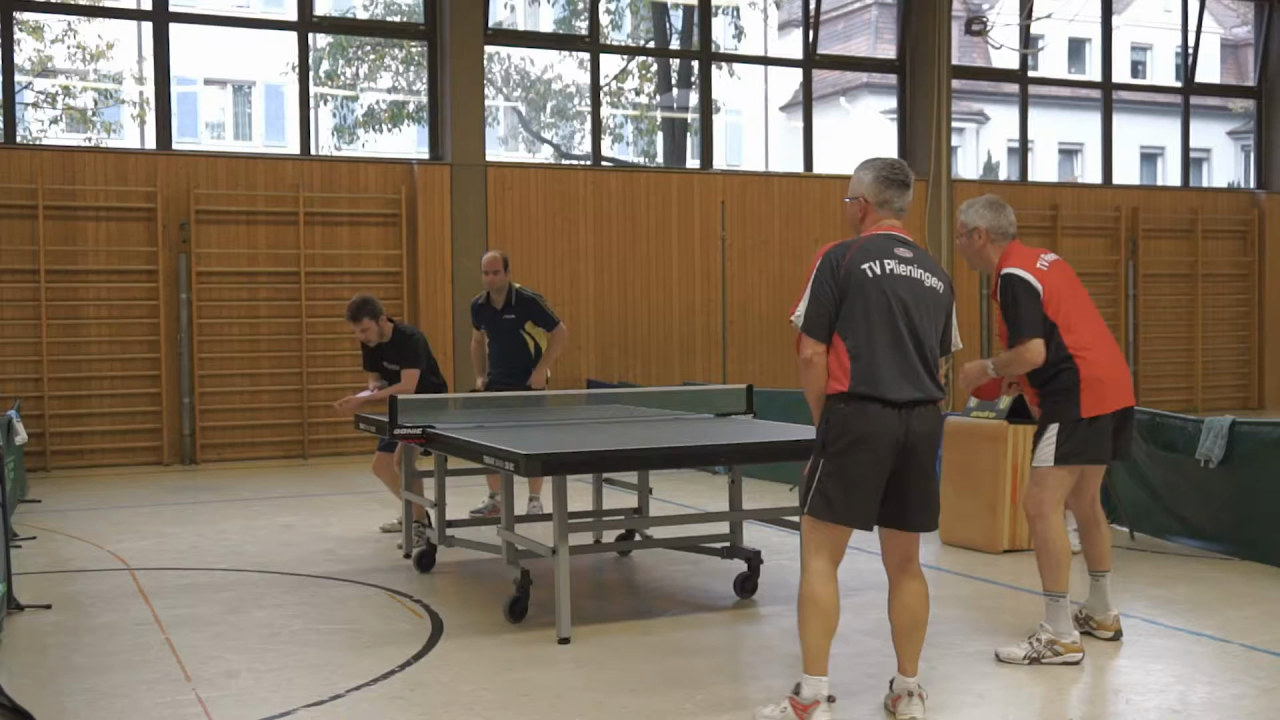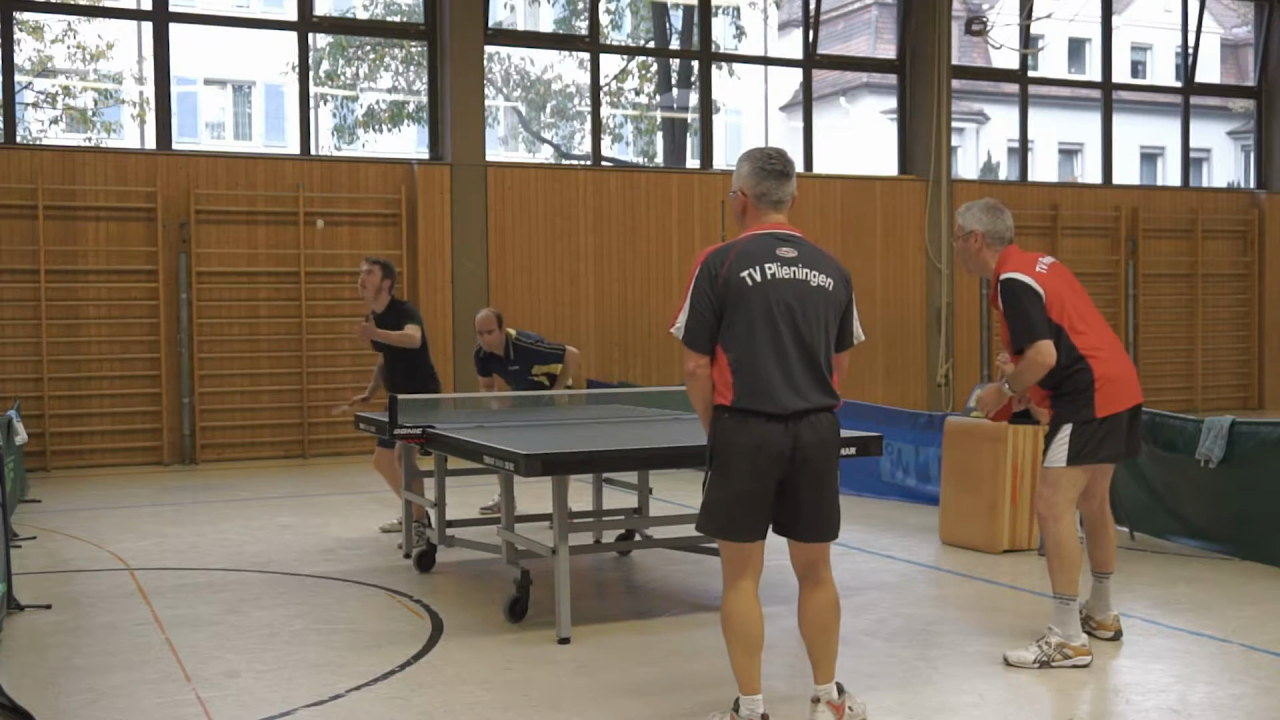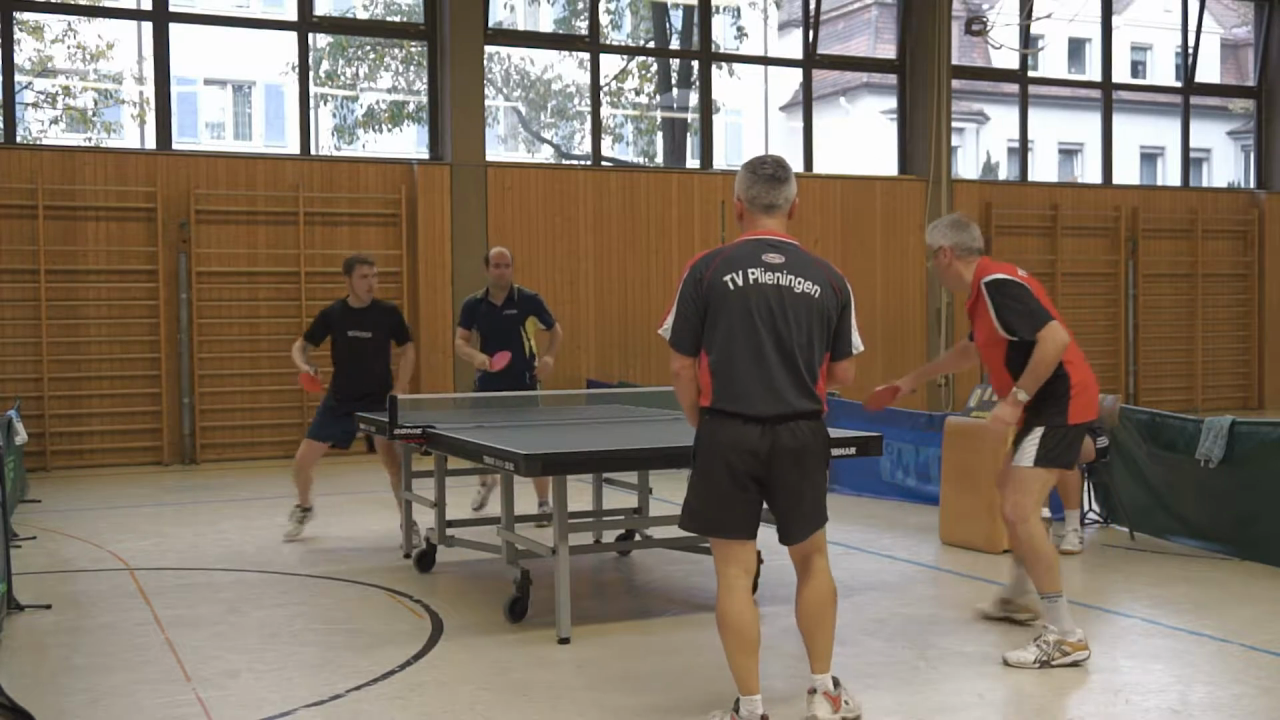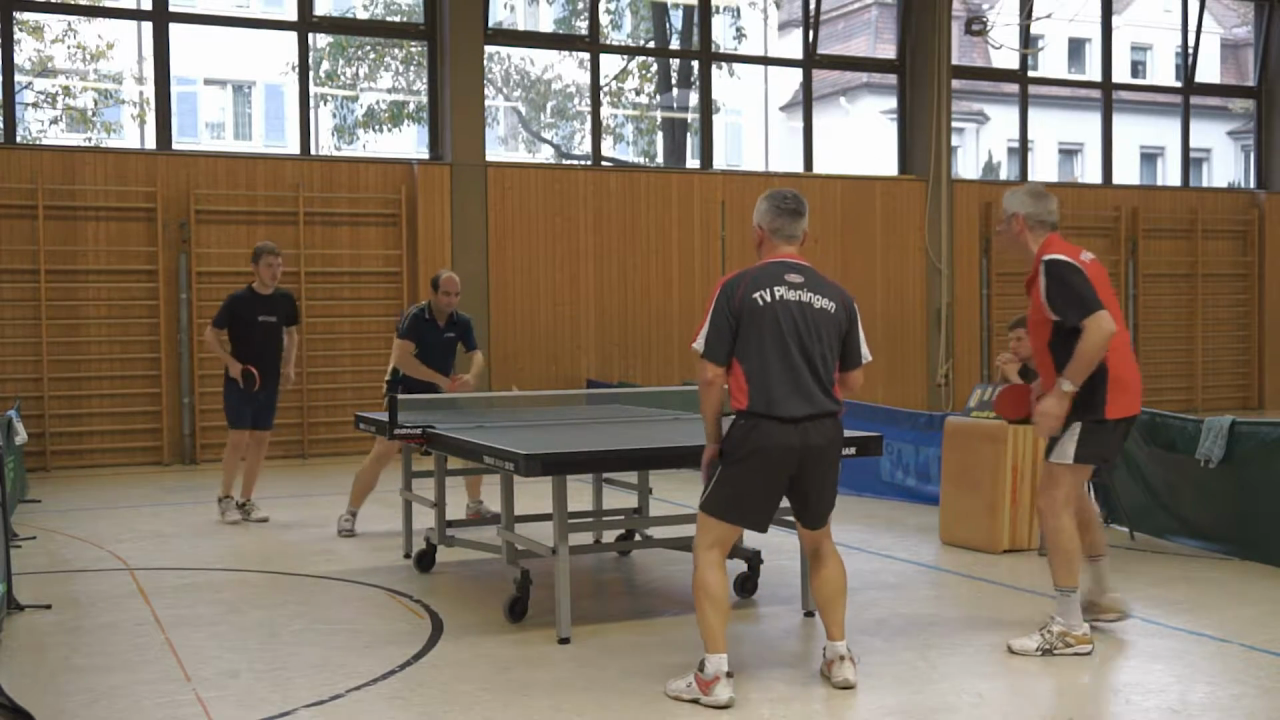
dt=1s
person 1, frame 1
left shoulder: (840, 259)
right shoulder: (935, 274)
left elbow: (812, 354)
left wrist: (824, 421)
left hip: (860, 418)
right hip: (920, 424)
left knee: (819, 557)
right knee: (905, 564)
person 1, frame 2
left shoulder: (721, 264)
right shoulder: (832, 271)
left elbow: (696, 367)
right elbow: (839, 362)
left wrist: (714, 430)
left hip: (747, 432)
right hip: (816, 432)
left knee: (741, 577)
right knee: (815, 572)
person 1, frame 3
left shoulder: (708, 270)
right shoulder: (828, 279)
left elbow: (682, 367)
right elbow: (844, 375)
left wrist: (701, 430)
left hip: (729, 435)
right hip: (800, 436)
left knee: (735, 574)
right knee: (812, 561)
person 1, frame 4
left shoulder: (737, 289)
right shoulder: (837, 297)
left elbow: (710, 376)
right elbow: (853, 381)
left wrist: (712, 440)
left hip: (759, 435)
right hip: (822, 436)
left knee: (710, 548)
right knee: (819, 545)
left ankle: (714, 674)
right ankle: (839, 655)
person 2, frame 1
left shoulder: (1013, 276)
right shoulder: (1042, 260)
left elbow: (1032, 353)
left wrist: (987, 369)
right wrist: (1009, 368)
left hip: (1080, 398)
right hip: (1111, 387)
left knee: (1042, 506)
right knee: (1083, 501)
left ankle: (1059, 636)
right ankle: (1101, 614)
person 2, frame 2
left shoulder: (1012, 281)
right shoulder: (1036, 263)
left elbow: (1043, 355)
left wrist: (1003, 390)
right wrist: (1021, 385)
left hip: (1089, 398)
right hip: (1116, 386)
left knee: (1052, 507)
right knee: (1091, 502)
left ankle: (1068, 639)
right ankle: (1101, 614)
person 2, frame 3
left shoulder: (997, 285)
right shoulder: (984, 285)
left elbow: (1056, 337)
right elbow: (972, 348)
left wrist: (1015, 400)
right wrist: (911, 379)
left hip: (1058, 404)
right hip: (1049, 404)
left knee: (1020, 512)
right knee: (1012, 495)
left ankle: (1064, 636)
right ankle: (1018, 596)
person 2, frame 4
left shoulder: (1056, 265)
right shoulder: (1066, 257)
left elbow: (1102, 328)
left wrist: (1061, 391)
right wrist: (1052, 381)
left hip: (1094, 403)
right hip: (1096, 399)
left knee: (1051, 504)
right knee: (1069, 495)
left ankle: (1070, 629)
right ankle: (1100, 595)
person 3, frame 1
left shoulder: (410, 338)
right shoulder: (369, 342)
left elbow: (408, 387)
right elbow: (375, 378)
left wrist: (364, 400)
right wrist: (373, 388)
left knee: (402, 457)
right knee: (381, 467)
left ankle: (420, 524)
right ankle: (414, 513)
person 3, frame 2
left shoulder: (403, 310)
right shoulder: (372, 318)
left elbow: (414, 340)
left wrist: (378, 334)
right wrist: (369, 393)
left hip: (422, 396)
right hip: (398, 399)
left knee: (402, 455)
right knee: (382, 462)
left ankle: (420, 524)
right ankle: (413, 513)
person 3, frame 3
left shoulder: (389, 313)
right shoulder: (331, 314)
left elbow: (408, 350)
right elbow: (301, 345)
left wrist: (398, 390)
right wrist: (303, 364)
left hip: (377, 400)
right hip: (338, 400)
left knee: (390, 456)
right knee: (304, 459)
left ankle: (411, 523)
right ankle: (303, 507)
person 3, frame 4
left shoulder: (286, 299)
right shoulder: (237, 300)
left elbow: (291, 334)
right elbow: (210, 335)
left wrist: (290, 365)
right wrist: (231, 363)
left hip: (269, 383)
right hip: (240, 382)
left knee: (260, 441)
right knee: (238, 439)
left ankle: (246, 502)
right ankle: (225, 498)
person 4, frame 1
left shoulder: (528, 301)
right shoulder: (478, 306)
left elbow: (560, 333)
left wrist: (542, 370)
right wrist: (480, 375)
left hip: (528, 383)
right hip: (496, 383)
left ankle: (535, 500)
right ankle: (495, 499)
person 4, frame 2
left shoulder: (527, 345)
right shoulder: (481, 354)
left elbow: (573, 356)
right elbow: (486, 385)
left wrist: (557, 390)
left hip: (551, 391)
right hip: (522, 394)
person 4, frame 3
left shoulder: (529, 300)
right shoulder: (473, 304)
left elbow: (555, 330)
right elbow: (460, 341)
left wrist: (549, 357)
right wrist: (475, 356)
left hip: (523, 383)
right hip: (487, 383)
left ankle: (544, 504)
right ankle: (487, 482)
person 4, frame 4
left shoulder: (463, 322)
right shoulder: (414, 318)
left elbow: (476, 355)
right elbow: (401, 360)
left wrist: (471, 376)
right wrist: (439, 380)
left hip: (438, 395)
right hip: (404, 393)
right knee: (383, 454)
left ankle: (475, 504)
right ankle: (350, 513)
